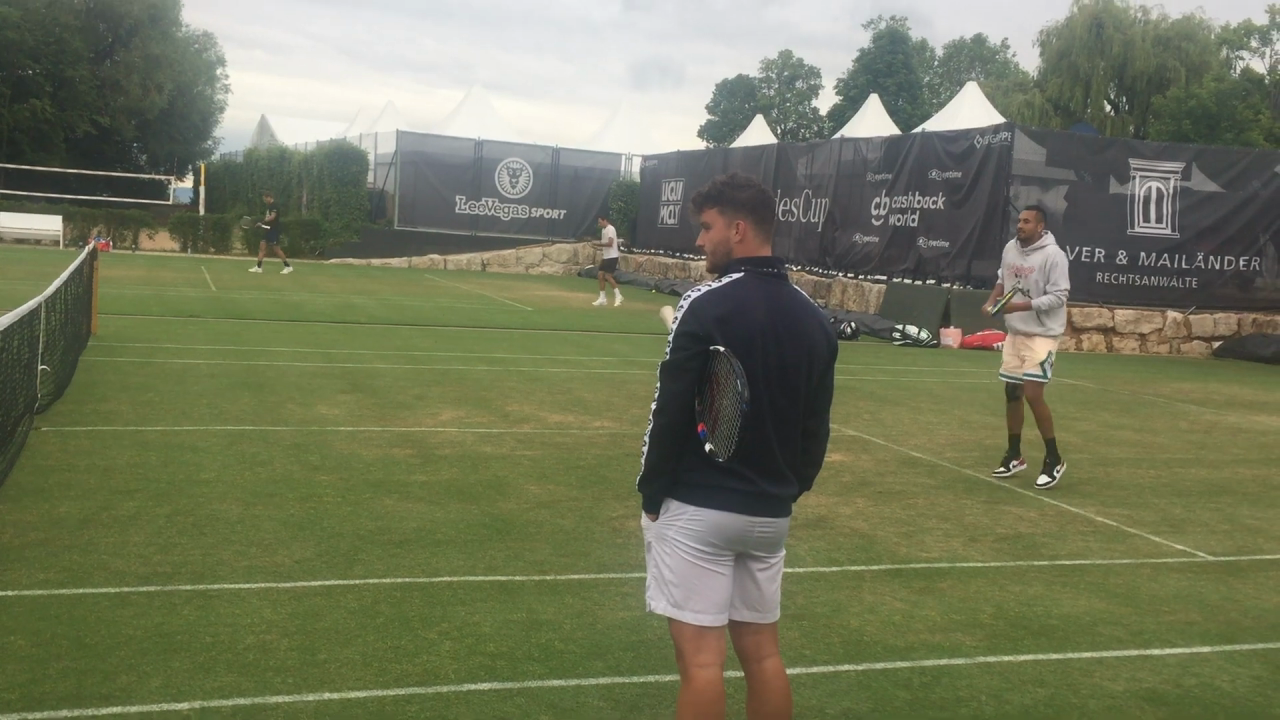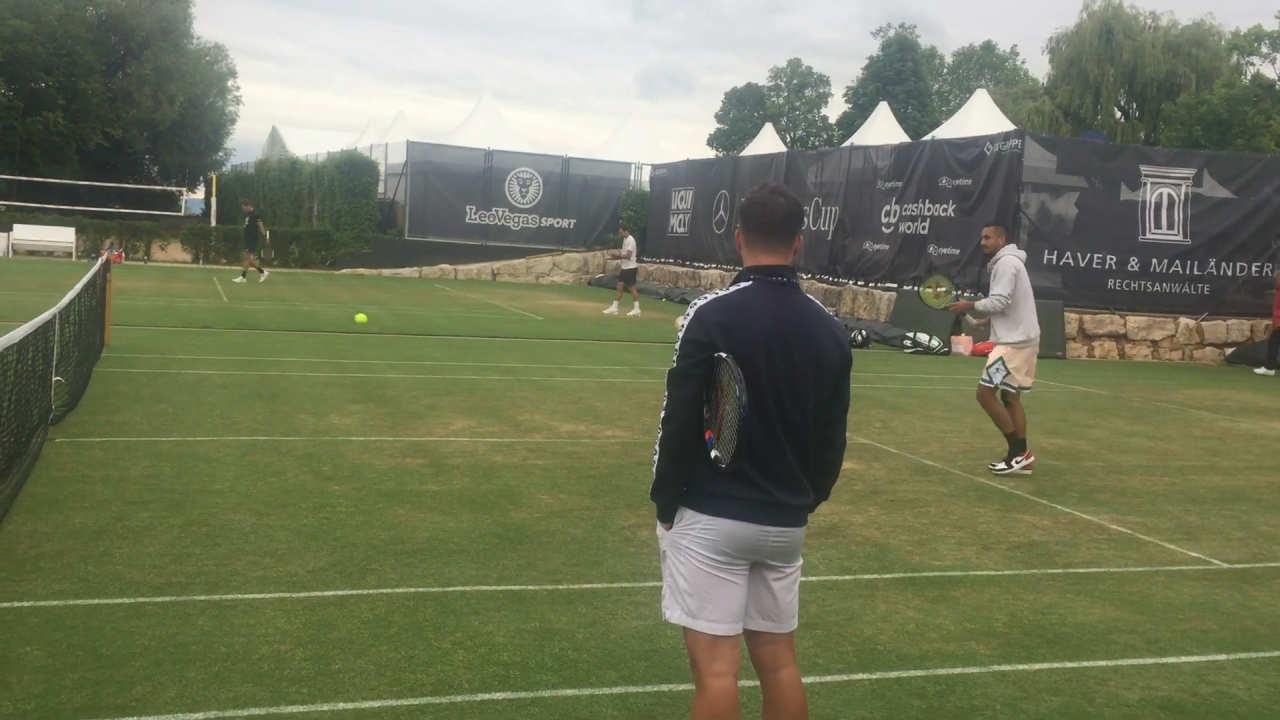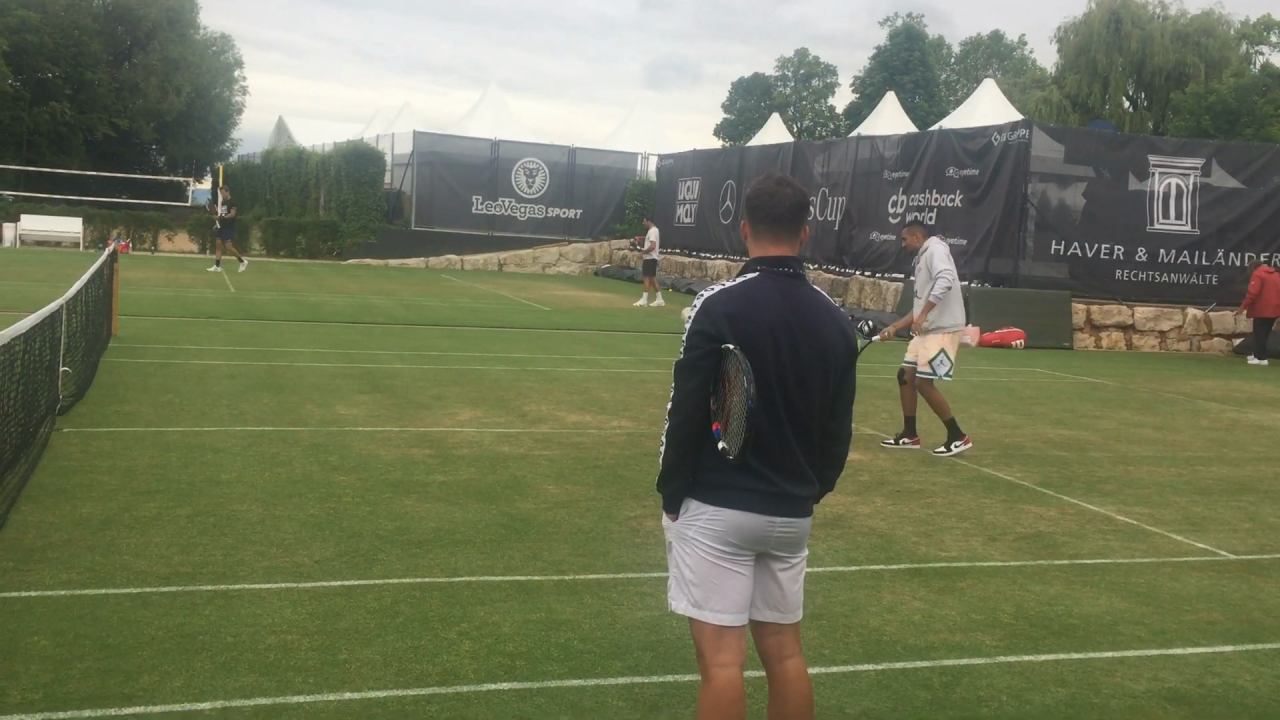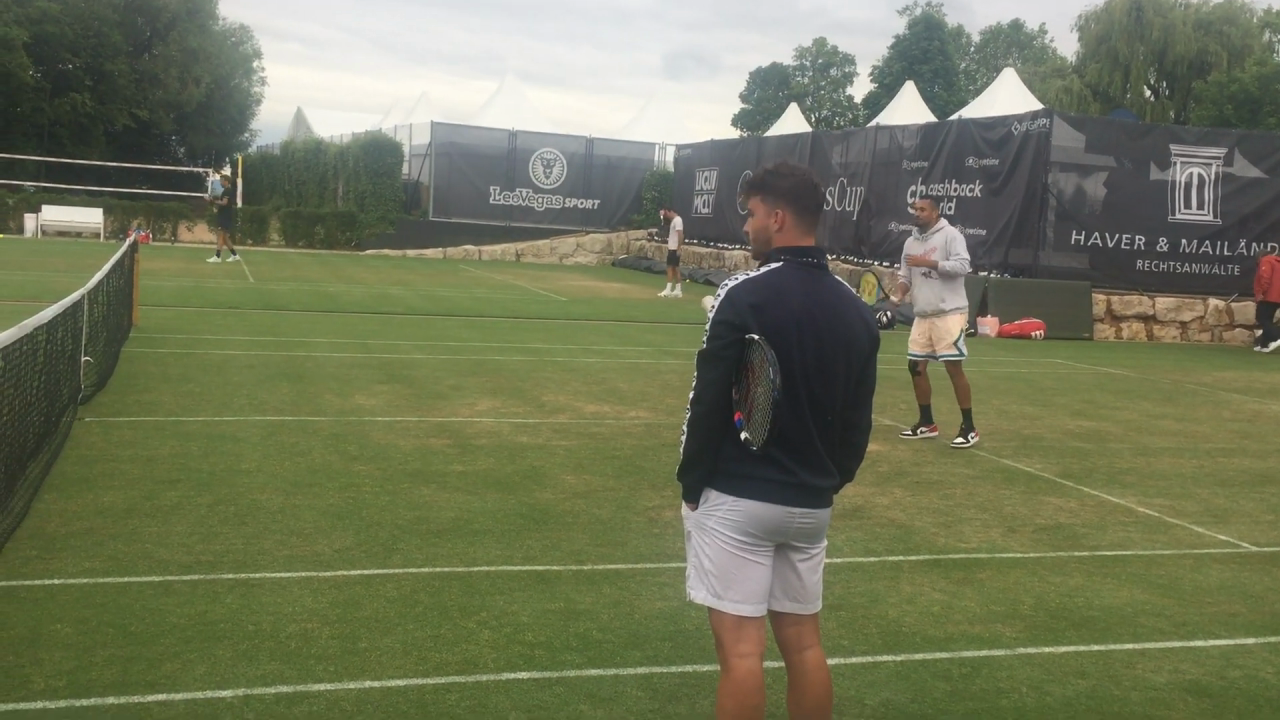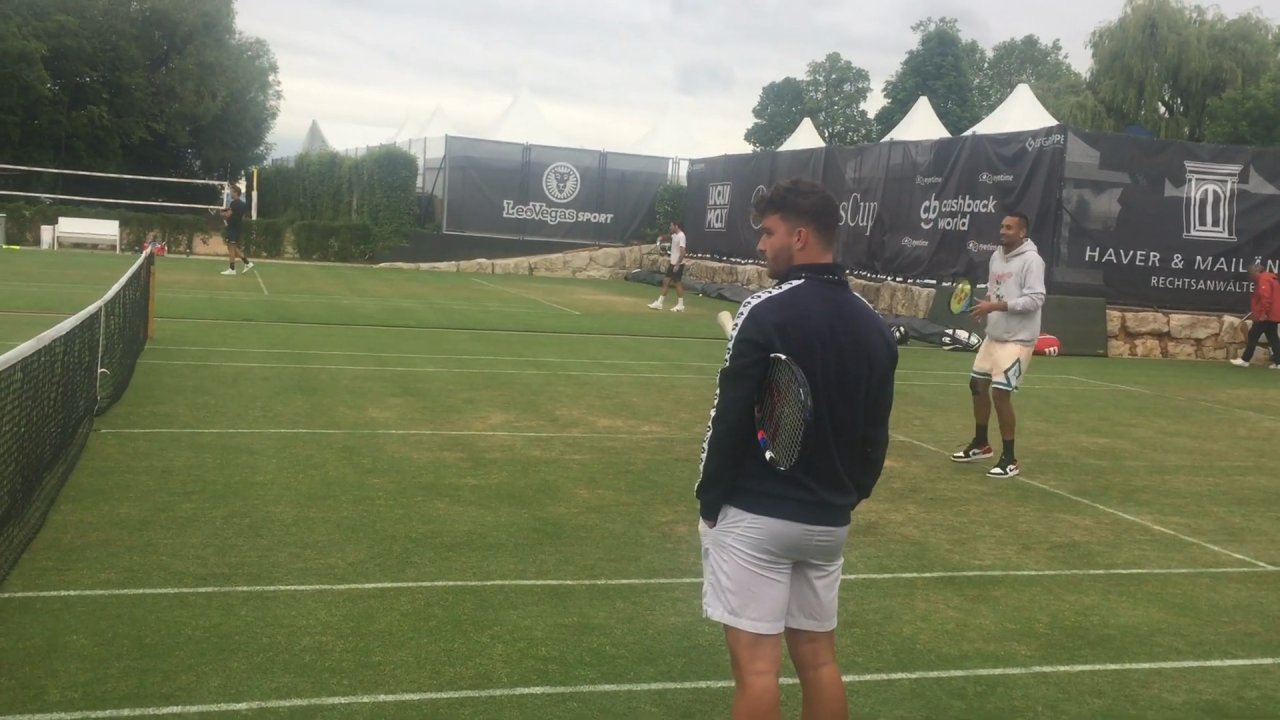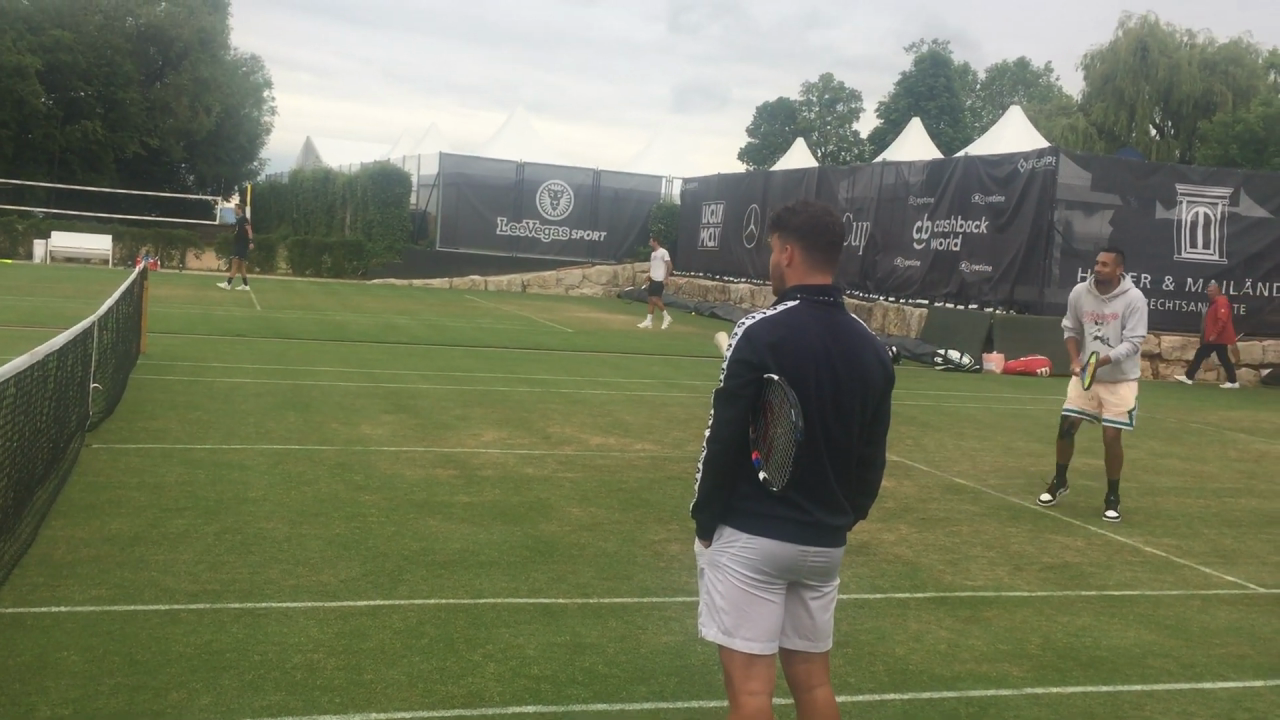
dt=0.7s
person 1, frame 1
left shoulder: (707, 306)
right shoulder: (813, 318)
left elbow: (671, 411)
right elbow: (816, 427)
left wrist: (651, 493)
left hip: (697, 509)
right hip: (770, 513)
left knee: (700, 657)
right knee: (762, 650)
person 1, frame 2
left shoulder: (714, 315)
right shoulder: (829, 328)
left elbow: (680, 420)
right elbow: (833, 438)
left wrist: (665, 502)
left hip: (711, 517)
right hip: (785, 522)
left knee: (715, 665)
right knee: (779, 660)
person 1, frame 3
left shoulder: (720, 305)
right shoulder: (834, 319)
left elbow: (686, 412)
right elbow: (838, 430)
left wrist: (671, 494)
left hip: (717, 509)
right hip: (792, 514)
left knee: (721, 658)
right knee: (785, 651)
person 1, frame 4
left shoulder: (745, 295)
right shoulder: (855, 309)
left elbow: (708, 402)
right elbow: (858, 420)
left wrist: (691, 483)
left hip: (736, 499)
right hip: (810, 504)
left knee: (740, 648)
right knee: (803, 642)
person 1, frame 5
left shoulder: (767, 312)
right shoulder: (874, 326)
left elbow: (730, 419)
right elbow: (875, 436)
left wrist: (710, 500)
left hip: (755, 515)
right hip: (828, 522)
left knee: (756, 664)
right knee: (818, 658)
person 1, frame 6
left shoulder: (760, 333)
right shoulder: (872, 348)
left elbow: (724, 439)
right elbow: (872, 458)
left wrist: (705, 520)
left hip: (750, 537)
right hip: (824, 543)
person 2, frame 1
left shoulder: (1053, 255)
right shoulder: (1010, 248)
left elbow: (1058, 297)
left wrist: (1022, 306)
right wrist: (991, 300)
left hip: (1042, 335)
right hip: (1015, 333)
left knee: (1033, 395)
right knee: (1012, 393)
left ankle: (1053, 460)
right ankle: (1014, 456)
person 2, frame 2
left shoulder: (1007, 263)
right shoulder: (1004, 263)
left elbow: (998, 302)
left wrist: (968, 306)
right wrist: (979, 312)
left hip: (1014, 342)
right hip: (1021, 340)
left knee: (985, 394)
right knee: (1011, 398)
left ankle: (1019, 452)
right ankle: (1021, 459)
person 2, frame 3
left shoulder: (935, 250)
right shoulder: (919, 263)
left elbow: (946, 280)
left wrist: (922, 314)
right wrist: (894, 328)
left hip: (943, 329)
right hip: (926, 331)
left knee: (924, 383)
right knee: (905, 376)
left ankle: (958, 436)
right ankle: (910, 434)
person 2, frame 4
left shoulder: (950, 235)
right shoulder: (911, 242)
left elbow: (962, 265)
right elbow: (905, 276)
left wrist: (928, 263)
right wrist: (900, 292)
left hip: (950, 312)
right hip: (923, 315)
left knee: (954, 368)
right knee: (916, 366)
left ankle: (969, 428)
right ankle: (927, 423)
person 2, frame 5
left shoulder: (1031, 261)
right shoulder: (996, 258)
left elbow: (1034, 300)
left wrist: (997, 305)
right wrist: (983, 311)
left hip: (1016, 340)
right hip: (993, 337)
left knee: (1000, 395)
right knee: (976, 386)
left ankle: (1009, 459)
right ankle: (979, 443)
person 2, frame 6
left shoulder: (1135, 299)
right shoulder: (1079, 293)
left elbow: (1133, 343)
right elbow: (1070, 328)
left wrist: (1101, 362)
right wrist: (1075, 359)
left hip: (1122, 379)
left knee: (1111, 437)
right knee: (1066, 427)
left ankle: (1112, 497)
right ankle: (1059, 481)
